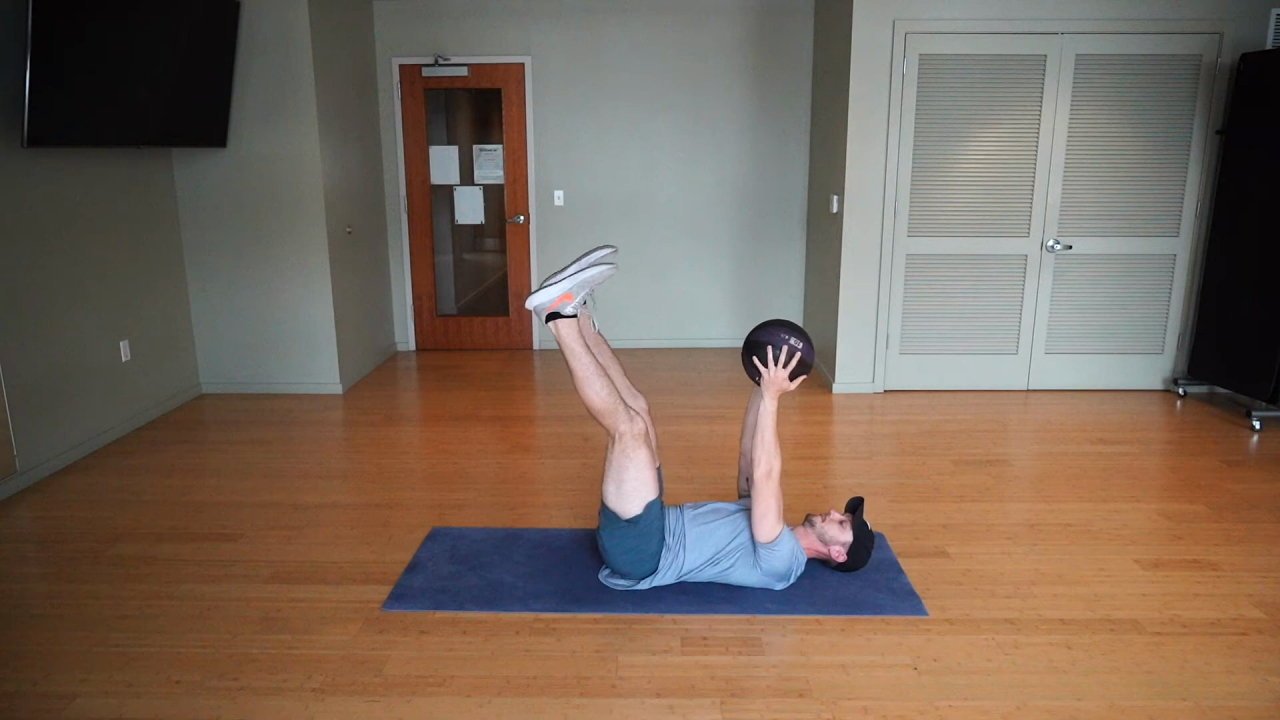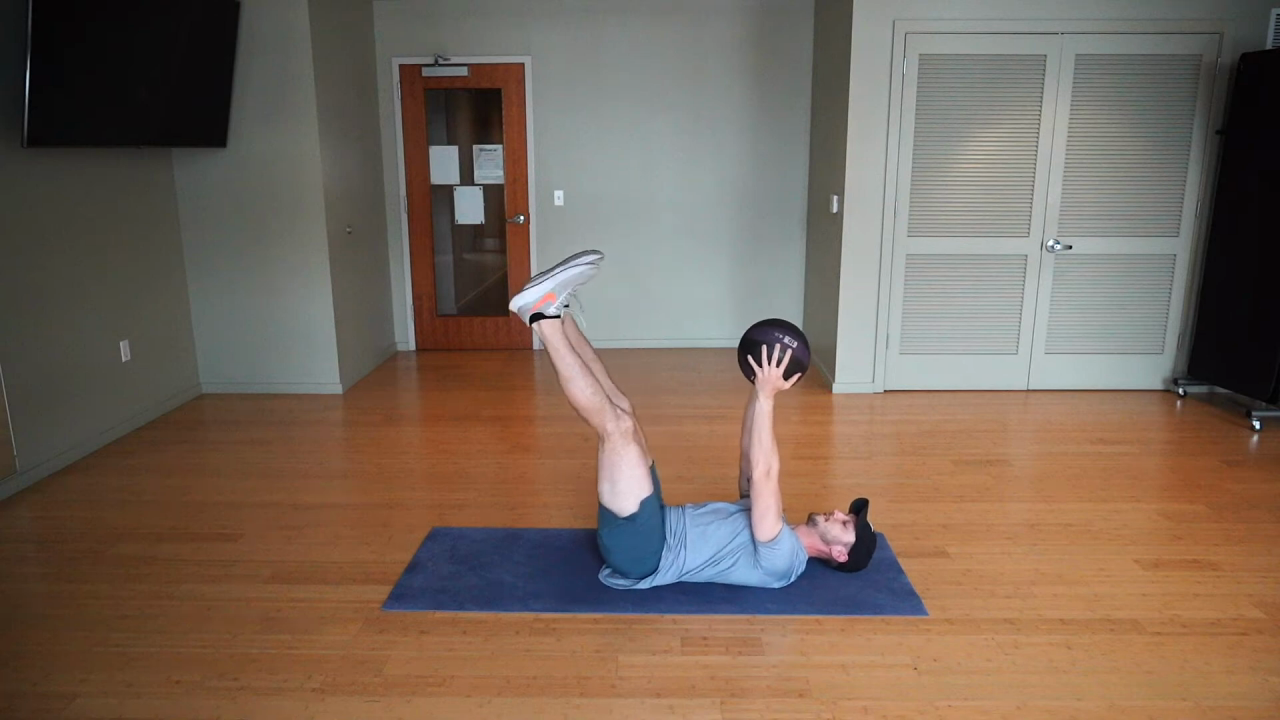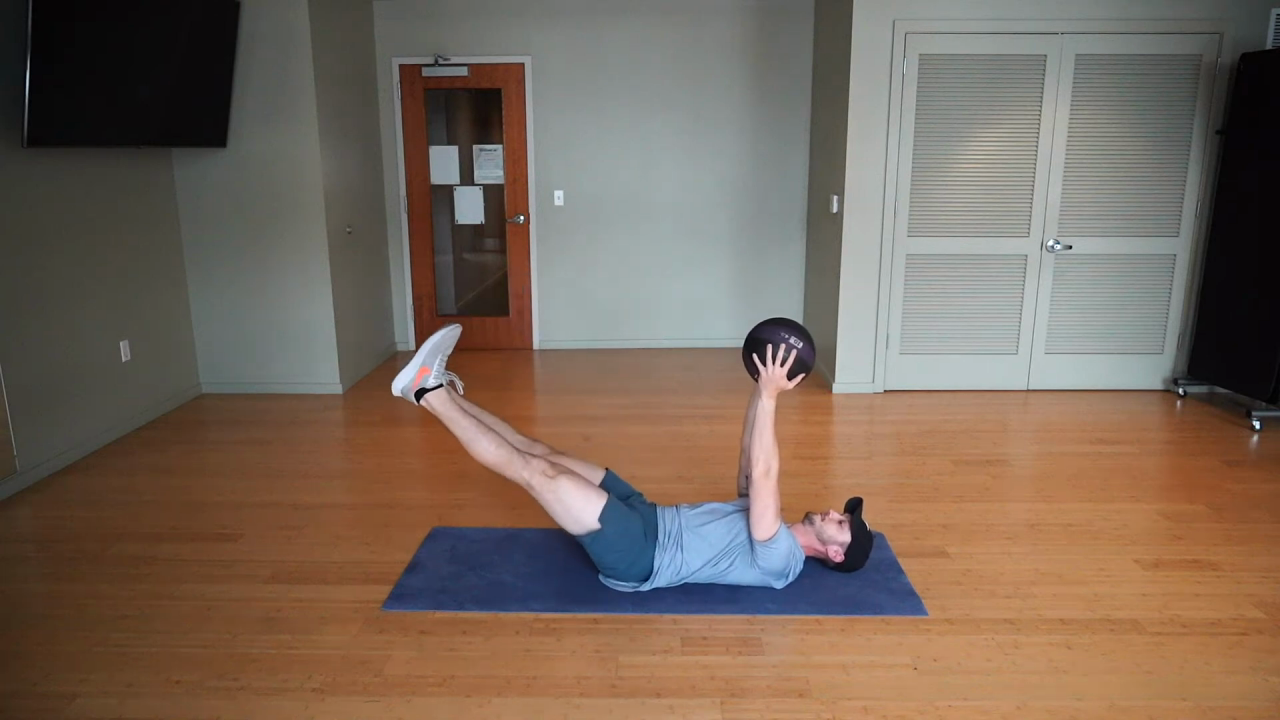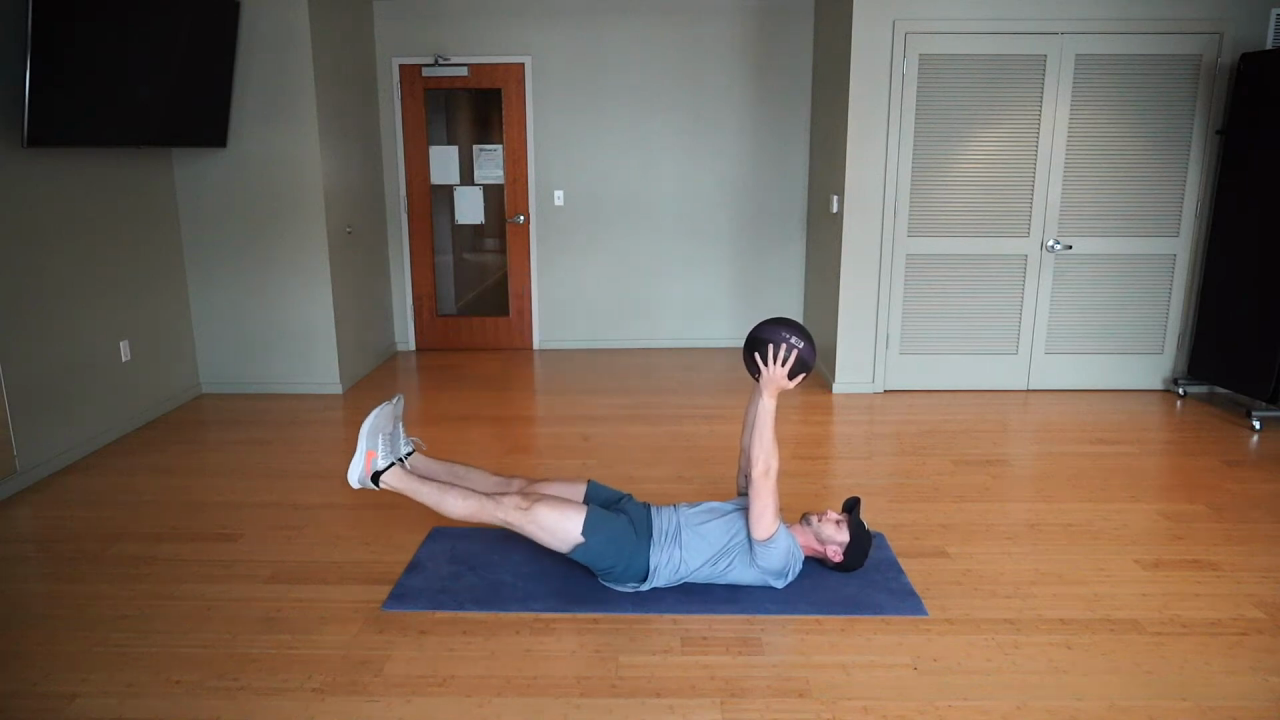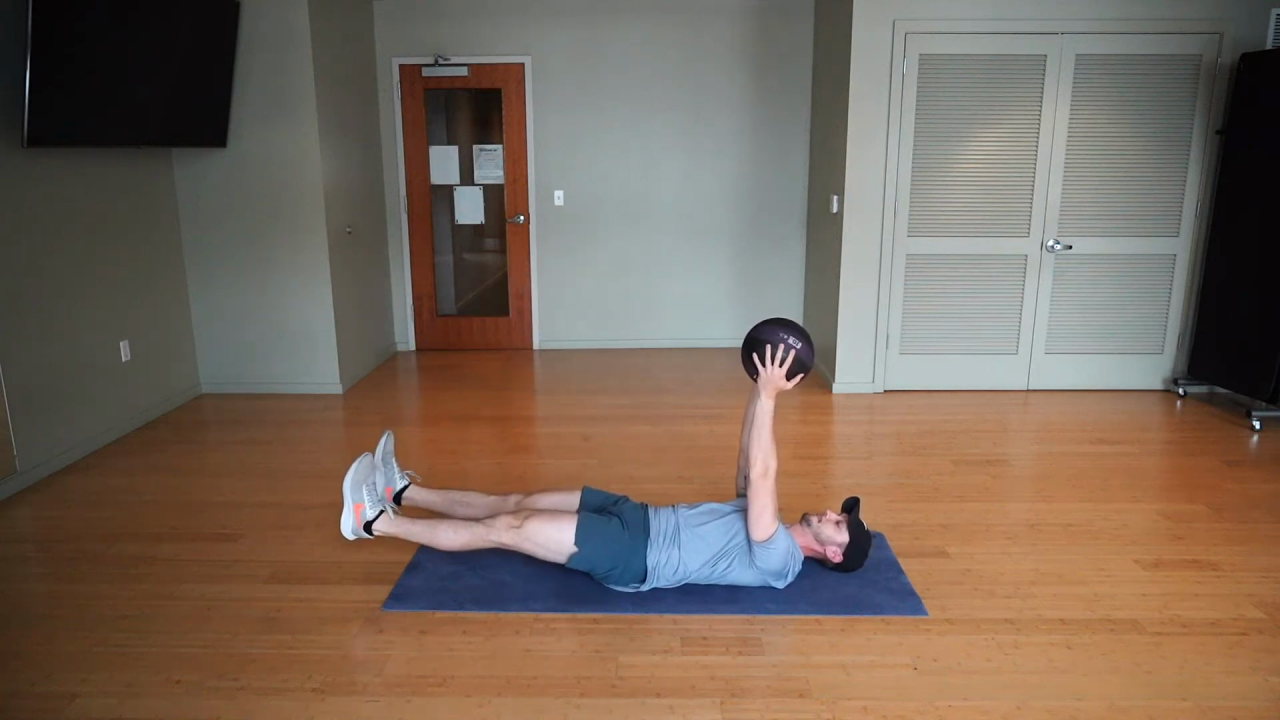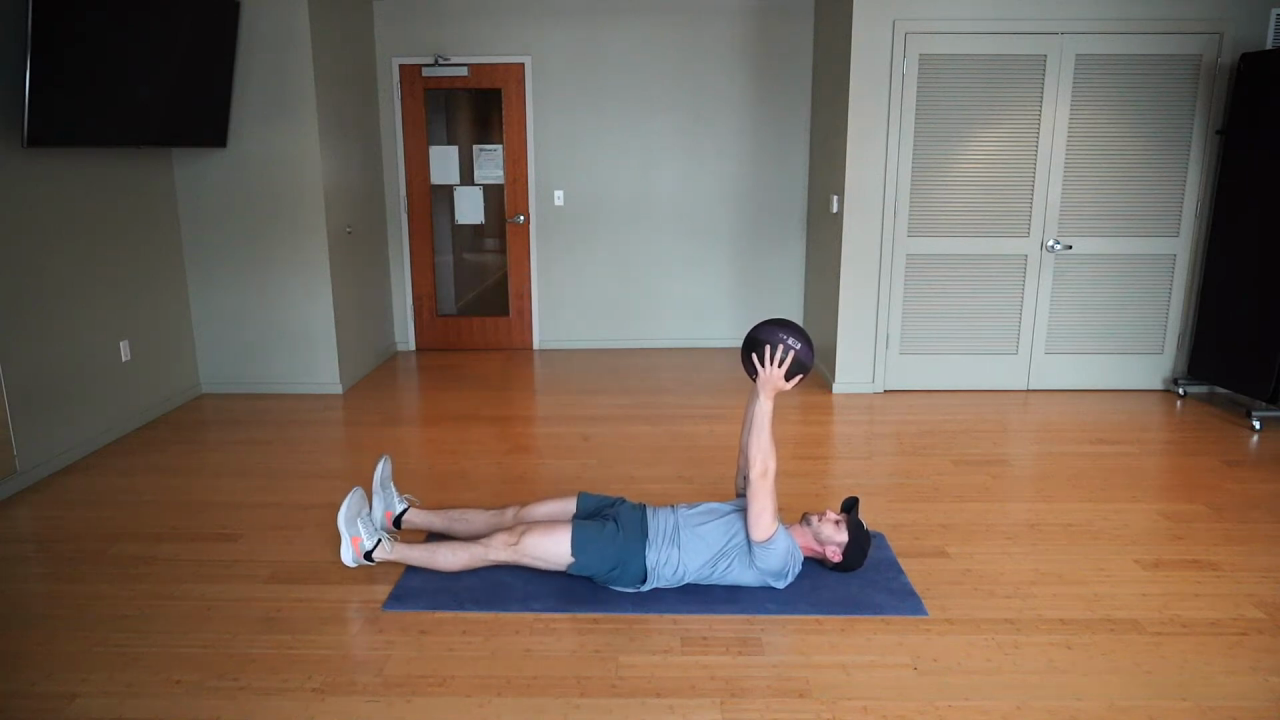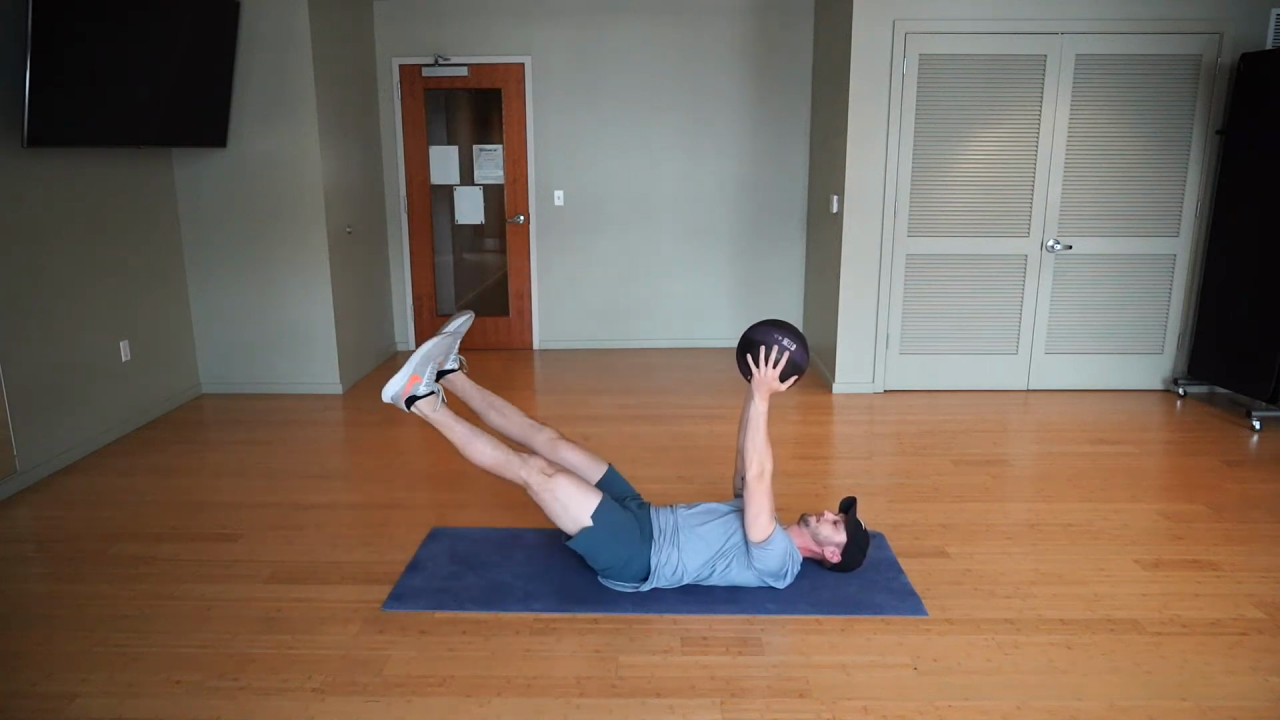
dt=0.7s
person 1, frame 1
left shoulder: (781, 560)
right shoulder: (773, 528)
left elbow: (765, 475)
right elbow: (749, 463)
left wrist: (771, 397)
right wrist: (763, 391)
left hip: (637, 552)
right hip: (656, 529)
left knee: (628, 426)
right knee: (635, 408)
left ankle: (562, 318)
right ankle: (575, 315)
person 1, frame 2
left shoulder: (782, 558)
right shoulder: (773, 528)
left elbow: (765, 475)
right elbow: (750, 466)
left wrist: (765, 397)
right wrist: (759, 392)
left hip: (640, 553)
right hip: (658, 528)
left knee: (616, 425)
right knee: (620, 412)
left ankle: (545, 318)
right ankle: (556, 317)
person 1, frame 3
left shoulder: (780, 558)
right shoulder: (771, 532)
left elbow: (763, 475)
right elbow: (750, 463)
left wrist: (769, 397)
right wrist: (762, 392)
left hip: (639, 555)
right hip: (648, 521)
left knee: (535, 470)
right knee: (544, 455)
left ankle: (431, 393)
right ankle: (444, 392)
person 1, frame 4
left shoulder: (778, 559)
right shoulder: (768, 527)
left elbow: (763, 475)
right elbow: (749, 466)
left wrist: (770, 396)
right wrist: (760, 391)
left hip: (635, 554)
right hip: (639, 519)
left knee: (511, 508)
right knee: (521, 488)
left ankle: (388, 475)
right ankle: (407, 461)
person 1, frame 5
left shoulder: (776, 559)
right shoulder: (769, 528)
left elbow: (761, 476)
right elbow: (748, 466)
left wrist: (768, 397)
right wrist: (759, 392)
left hip: (633, 555)
right hip: (638, 519)
left knee: (506, 529)
right knee: (517, 504)
left ankle: (380, 522)
right ankle: (404, 492)
person 1, frame 6
left shoulder: (777, 560)
right shoulder: (765, 527)
left elbow: (761, 476)
right elbow: (747, 470)
left wrist: (767, 398)
right wrist: (759, 395)
left hip: (633, 556)
right hip: (636, 521)
left knee: (503, 546)
right knee: (514, 516)
left ankle: (378, 549)
right ankle: (403, 514)
person 1, frame 7
left shoulder: (777, 562)
right shoulder: (769, 532)
left elbow: (757, 477)
right elbow: (746, 473)
left wrist: (762, 399)
right wrist: (755, 393)
left hip: (635, 554)
right hip: (643, 518)
left knee: (535, 471)
right knee: (550, 443)
left ankle: (423, 403)
right ankle: (451, 377)
